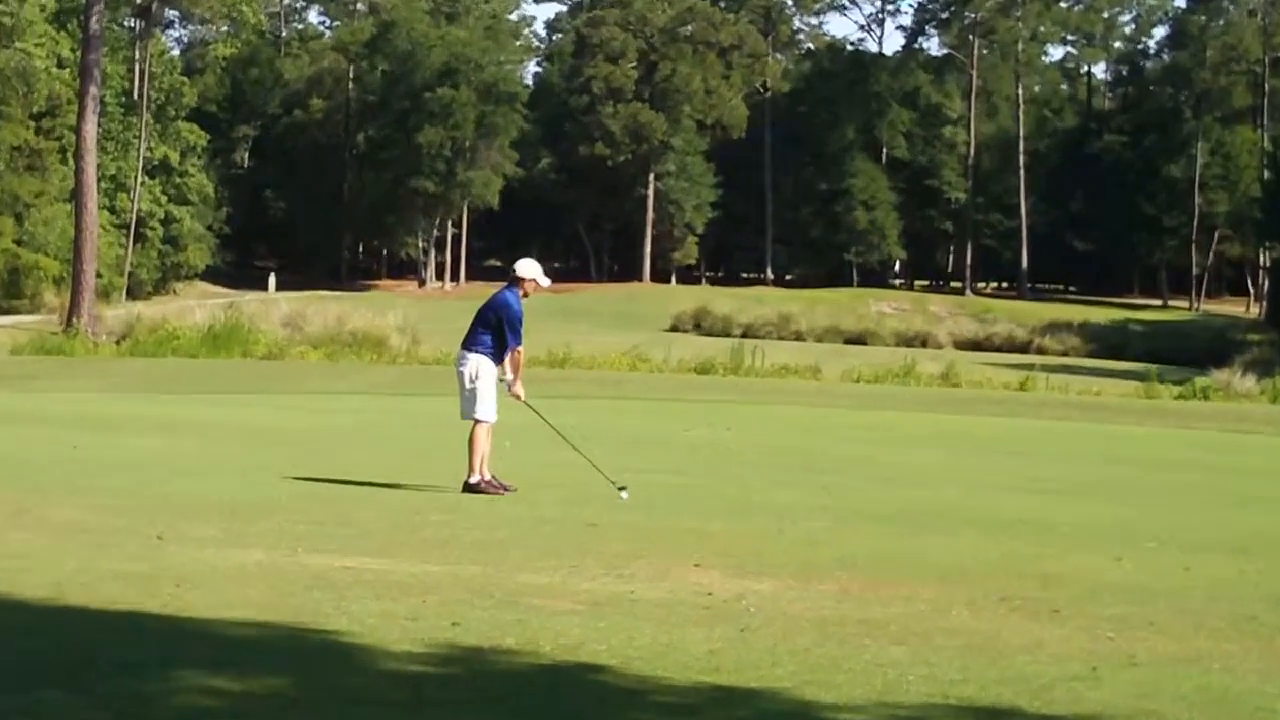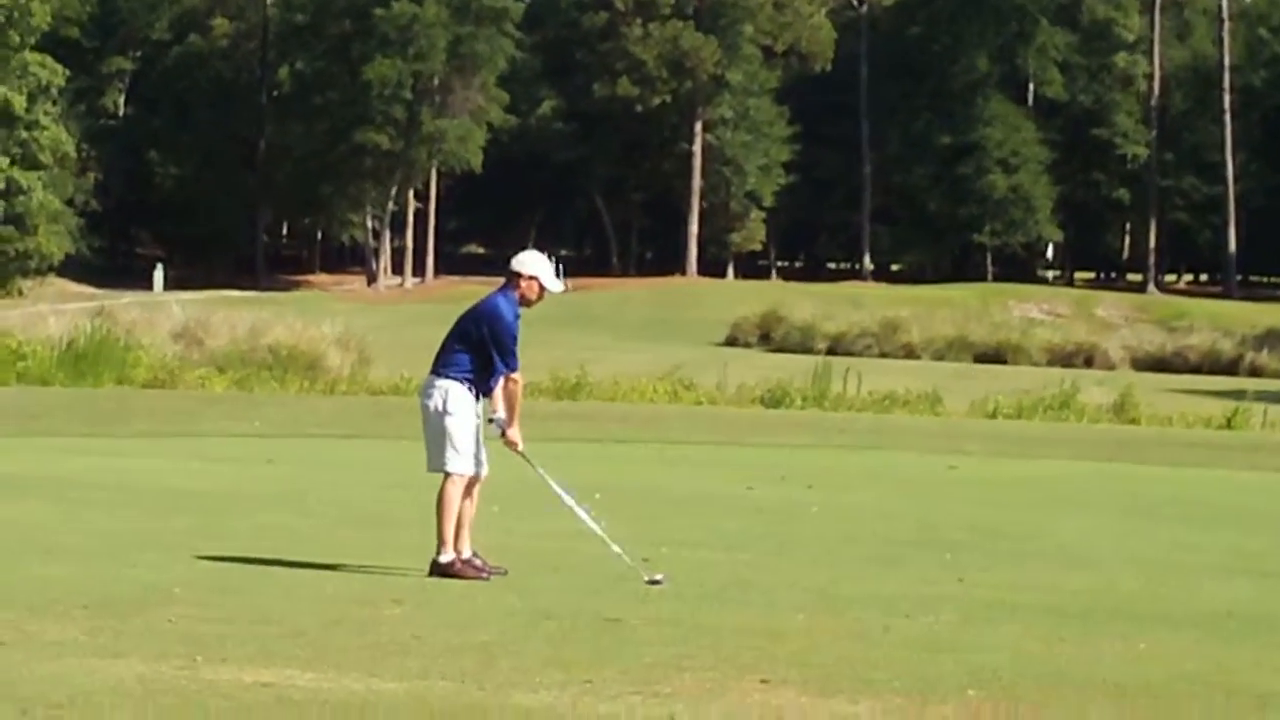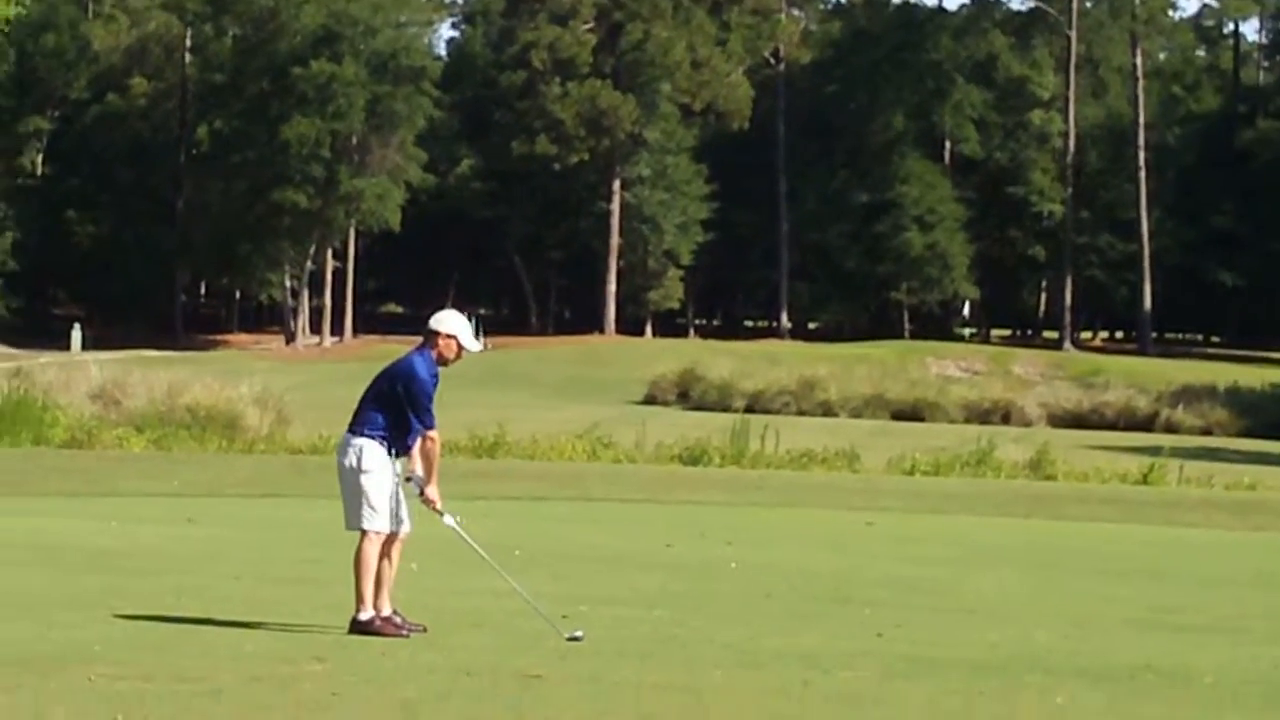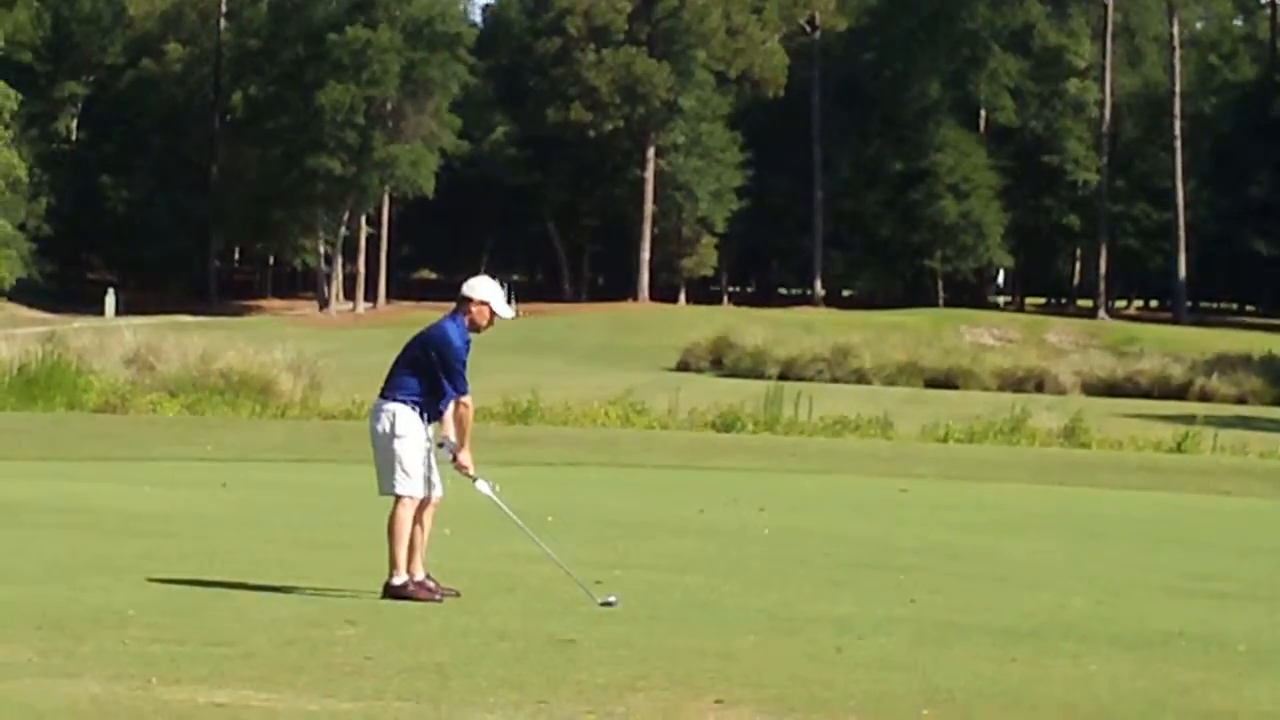
dt=0.7s
person 1, frame 1
left shoulder: (506, 298)
right shoulder: (510, 304)
left elbow: (505, 344)
right elbow: (517, 349)
left wrist: (508, 375)
right wrist: (517, 382)
left hip: (483, 361)
right hip: (478, 361)
left knee: (488, 420)
right knee: (482, 420)
person 1, frame 2
left shoulder: (501, 307)
right shoulder: (500, 312)
left elbow: (497, 371)
right elbow: (513, 377)
left wrist: (500, 414)
right wrist: (513, 425)
left hip: (464, 395)
right hip: (451, 393)
left knee: (474, 475)
right knee: (457, 474)
person 1, frame 3
left shoulder: (421, 369)
right shoulder: (416, 371)
left elbow: (415, 429)
right elbow: (431, 436)
left wrist: (417, 472)
right wrist: (431, 484)
left hip: (383, 454)
right hip: (368, 450)
left knee: (396, 532)
right knee: (375, 531)
left ankle: (383, 610)
right ankle: (364, 615)
person 1, frame 4
left shoulder: (453, 334)
right shoulder: (449, 336)
left elbow: (448, 396)
right elbow: (464, 402)
left wrist: (450, 437)
right wrist: (464, 450)
left hip: (414, 419)
right hip: (400, 416)
left knee: (429, 496)
right knee: (408, 496)
left ankle: (416, 575)
right ankle: (398, 579)
